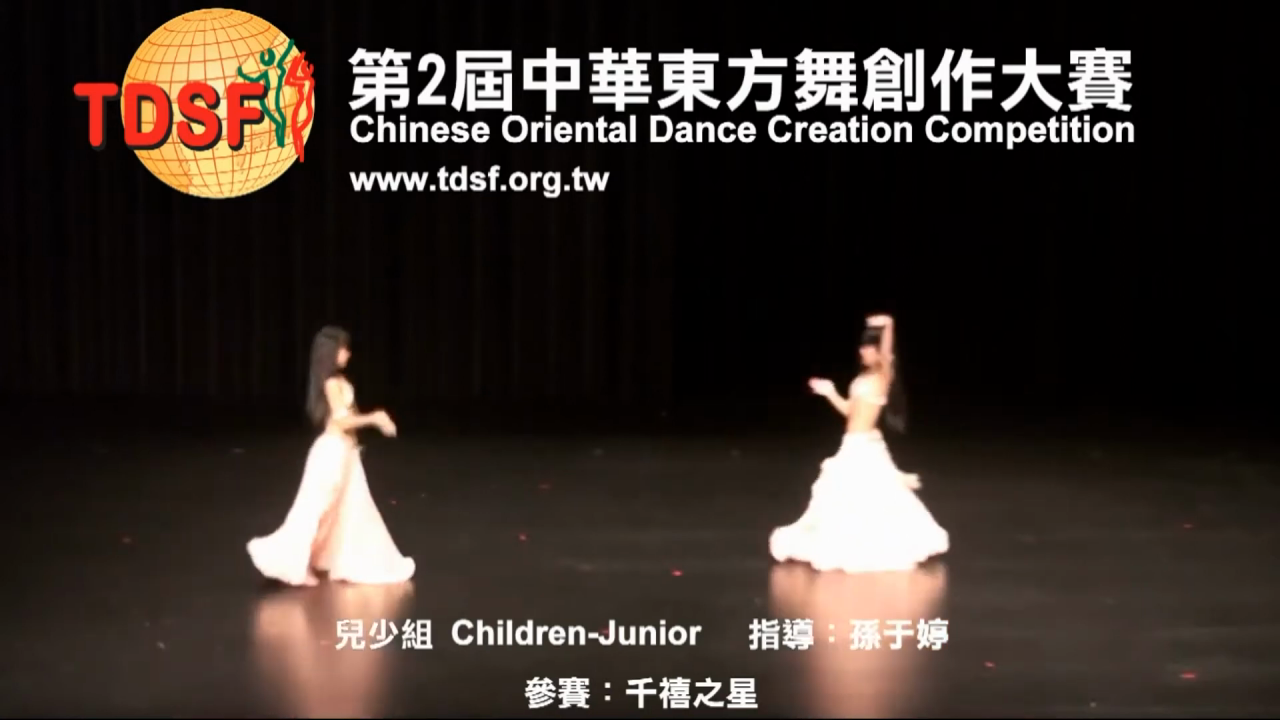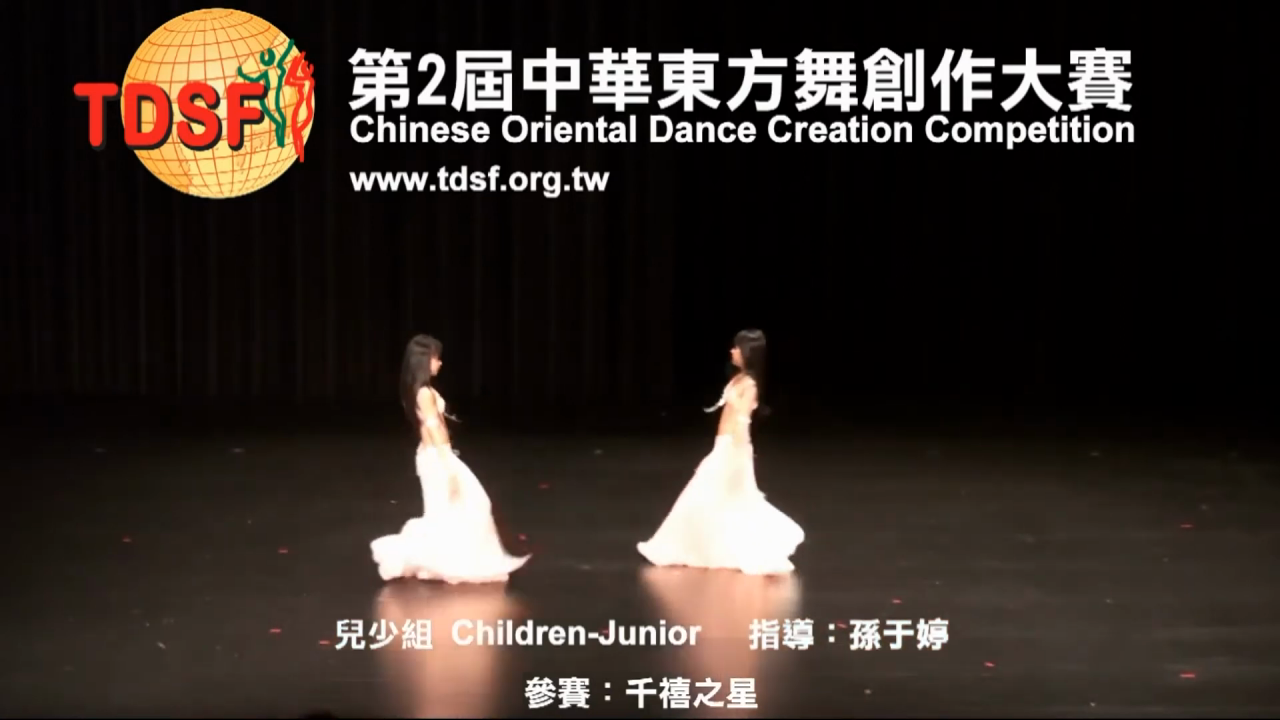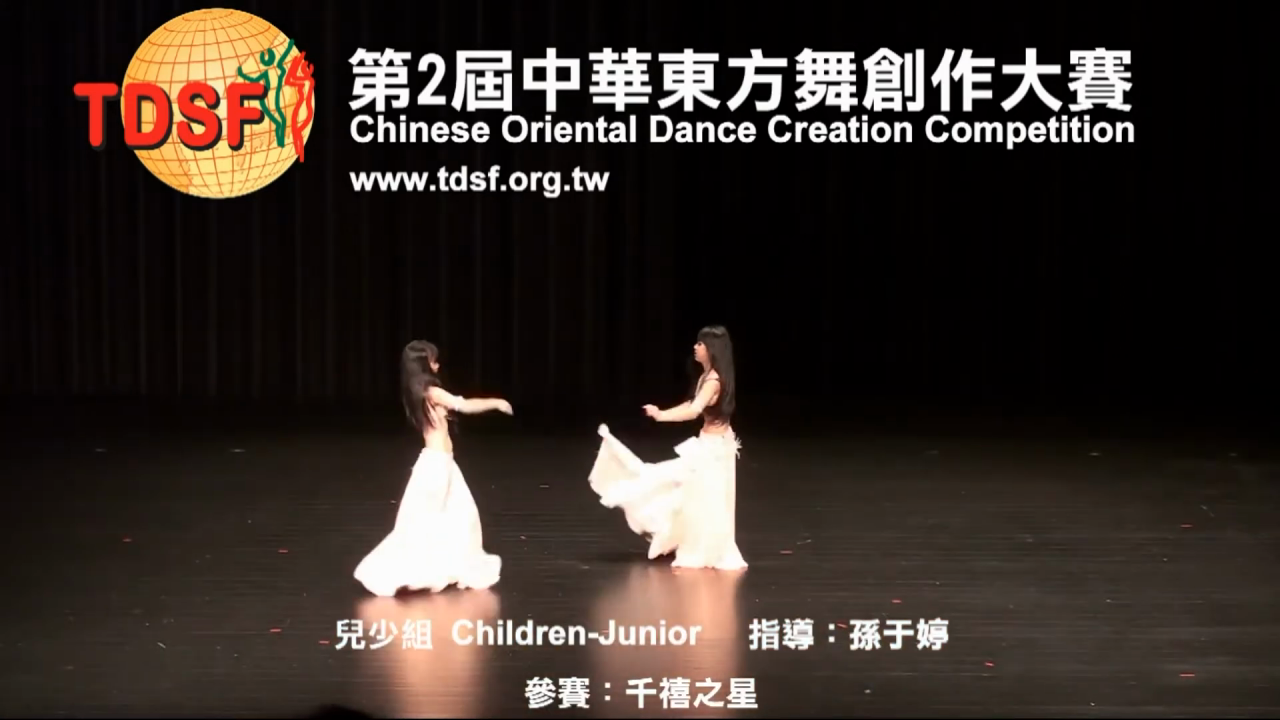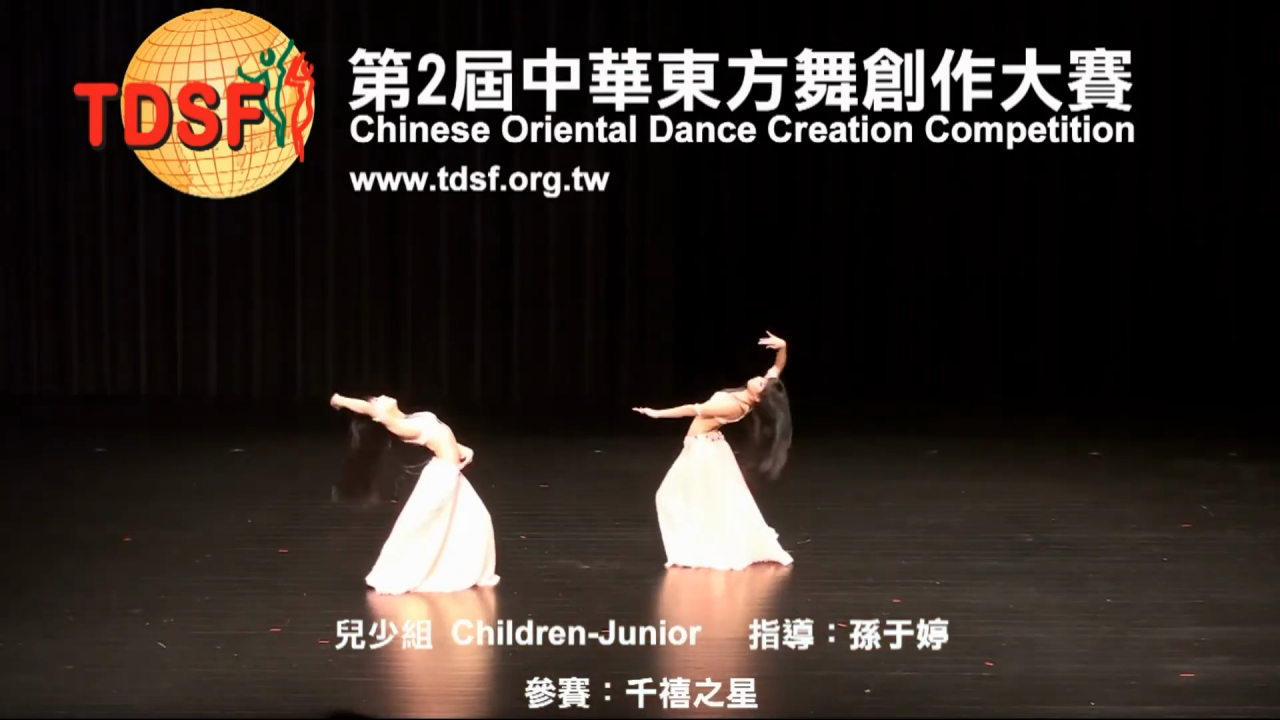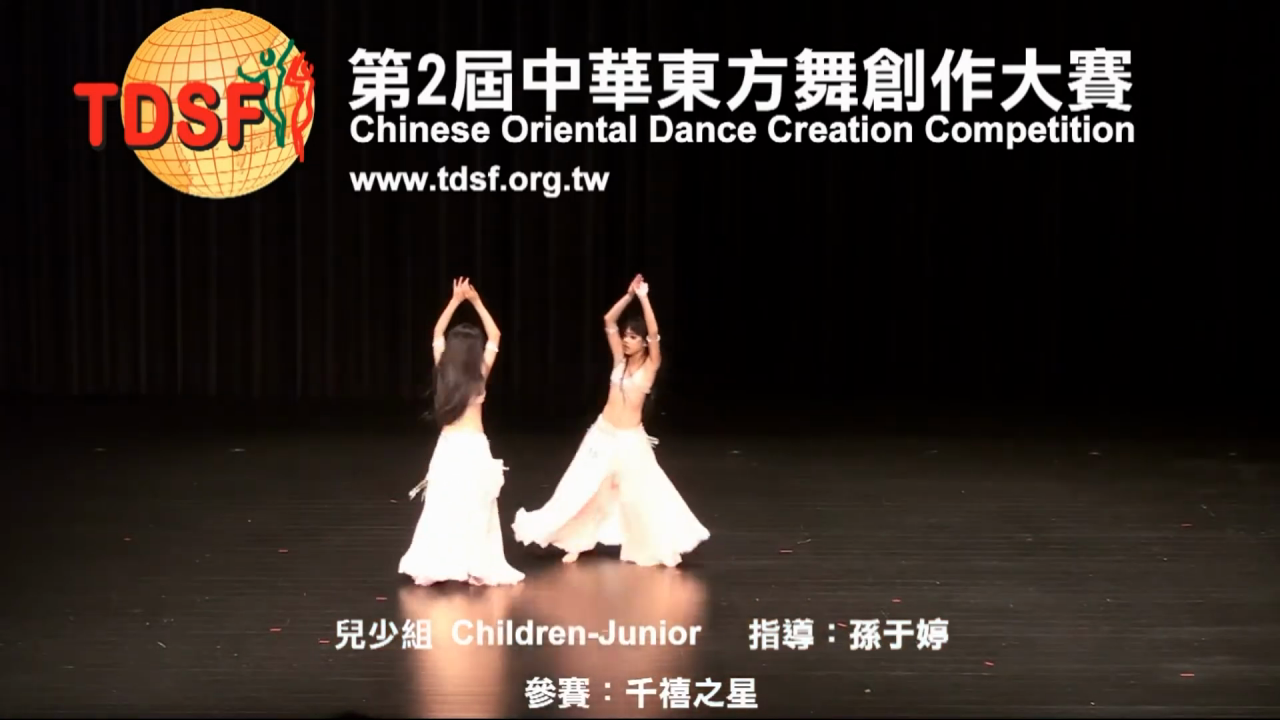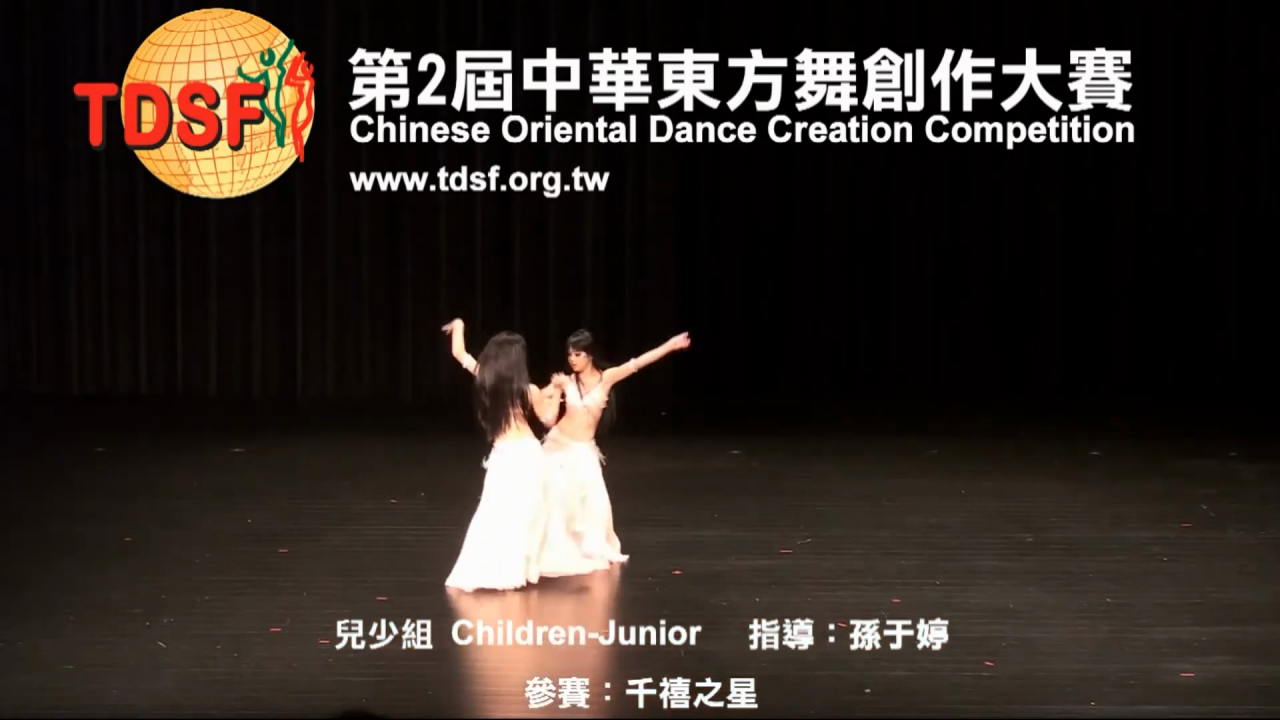
dt=0.7s
person 1, frame 1
left shoulder: (335, 378)
right shoulder: (333, 383)
right elbow: (343, 421)
right wrist: (374, 418)
left hip: (344, 450)
right hip: (333, 449)
left knee: (353, 509)
right knee: (318, 507)
left ankle: (354, 566)
right ankle: (291, 564)
person 1, frame 2
left shoulder: (421, 389)
right shoulder: (424, 392)
right elbow: (432, 427)
right wrist: (447, 466)
left hip: (437, 455)
right hip: (436, 455)
left knee: (459, 508)
right knee: (462, 508)
person 1, frame 3
left shoulder: (424, 391)
right shoulder: (431, 392)
right elbow: (464, 405)
left wrist: (445, 406)
right wrist: (495, 402)
left hip: (440, 462)
right hip: (437, 462)
left knee: (462, 515)
right knee: (421, 521)
person 1, frame 4
left shoulder: (409, 421)
right shoulder: (396, 426)
left elbow: (440, 433)
right elbow: (369, 408)
left wrist: (461, 449)
right wrist: (342, 401)
left hip: (449, 473)
right hip: (442, 475)
left knee: (475, 520)
right knee: (417, 527)
left ankle: (469, 573)
right ankle: (392, 578)
person 1, frame 5
left shoulder: (444, 371)
right shoulder: (478, 375)
left elbow: (438, 333)
right elbow: (494, 336)
left wrist: (455, 300)
right wrist: (474, 301)
left hip: (447, 445)
right hip: (472, 447)
left knee: (442, 509)
right knee: (475, 510)
left ankle: (433, 567)
right ankle: (478, 567)
person 1, frame 6
left shoulder: (484, 379)
right shoulder: (525, 389)
left elbow: (459, 353)
right elbow: (548, 417)
left wrist: (458, 327)
right wrist: (552, 396)
left hip: (504, 455)
right hip: (528, 455)
left knee: (496, 516)
right knee: (528, 516)
left ankle: (481, 573)
right ankle: (522, 569)
person 2, frame 1
left shoulder: (883, 376)
right shoulder: (863, 378)
left elbow: (886, 355)
left wrist: (888, 326)
right wrist: (830, 392)
left hip: (864, 446)
right hip: (854, 445)
person 2, frame 2
left shoulder: (748, 385)
right shoulder: (740, 379)
left elbow: (741, 421)
left wrist: (736, 460)
left hip: (732, 447)
right hip: (725, 445)
left knee: (728, 504)
person 2, frame 3
left shoulder: (713, 380)
right shoulder: (709, 375)
left elbow: (693, 412)
left wrist: (662, 415)
right wrist: (664, 412)
left hip: (713, 445)
right hip: (710, 442)
left knee: (707, 500)
left ankle: (710, 554)
person 2, frame 4
left shoulder: (736, 407)
right shoulder: (745, 397)
left elbow: (694, 409)
right elbow: (778, 367)
left wrist: (657, 413)
right wrist: (782, 347)
left hip: (700, 450)
right hip: (705, 448)
person 2, frame 5
left shoulder: (650, 366)
right shoulder: (620, 359)
left elbow: (654, 333)
right elbow: (609, 321)
left wrist: (644, 299)
right wrist: (628, 296)
left hip: (629, 439)
right hip: (603, 433)
left knee: (641, 494)
right knee: (581, 486)
left ankle: (662, 548)
right ankle: (576, 544)
person 2, frame 6
left shoulder: (605, 378)
right shoulder: (566, 382)
left elbow: (639, 363)
left wrist: (670, 345)
left hip: (584, 449)
right hip: (557, 446)
left knee: (595, 502)
right knee: (556, 497)
left ankle: (596, 550)
